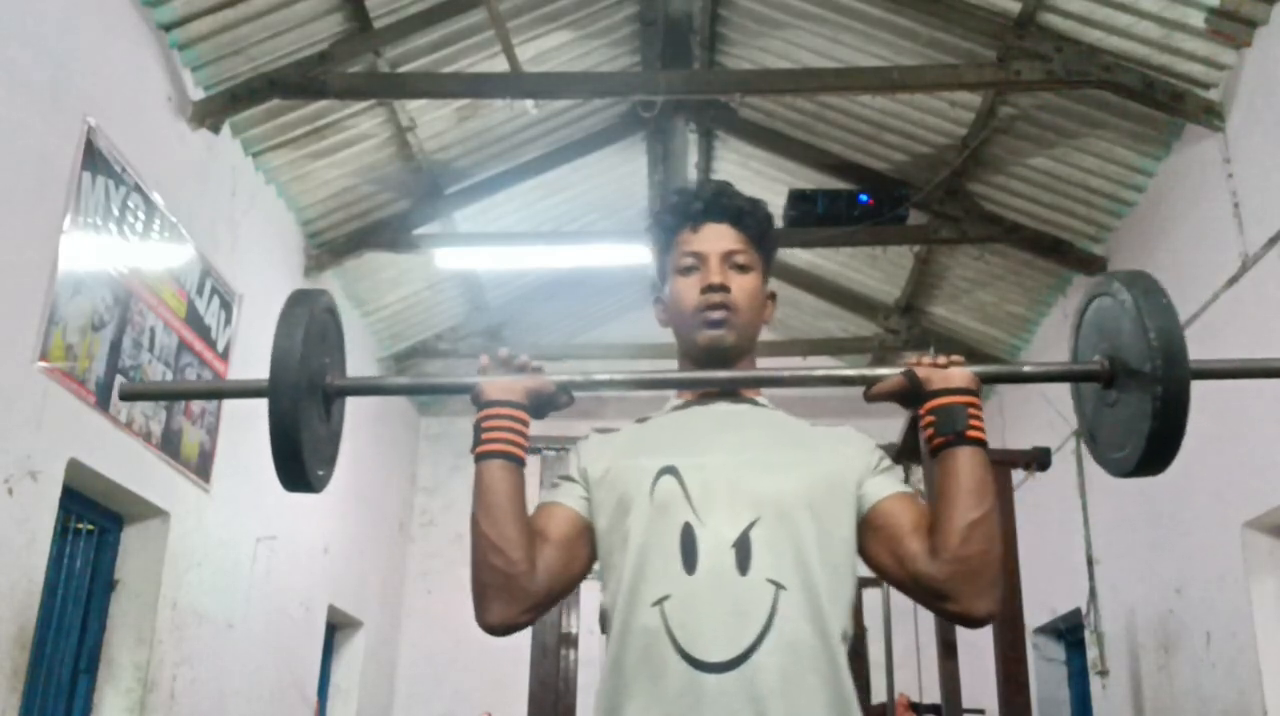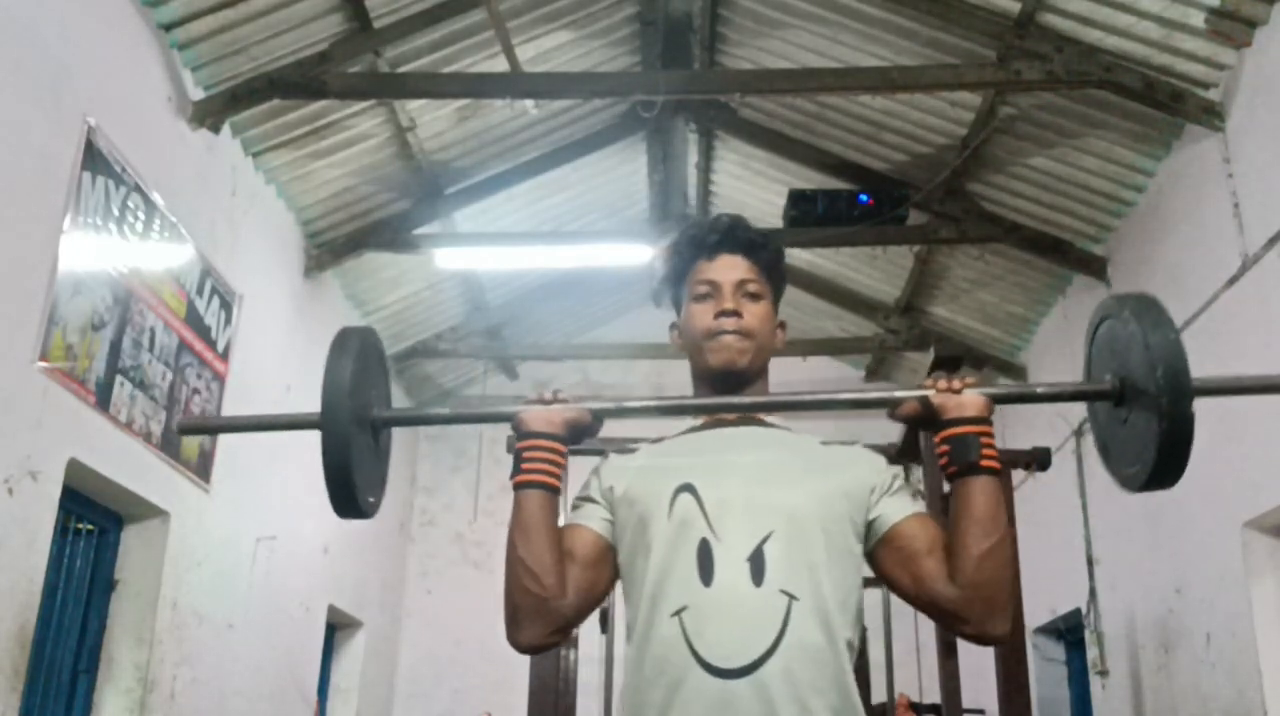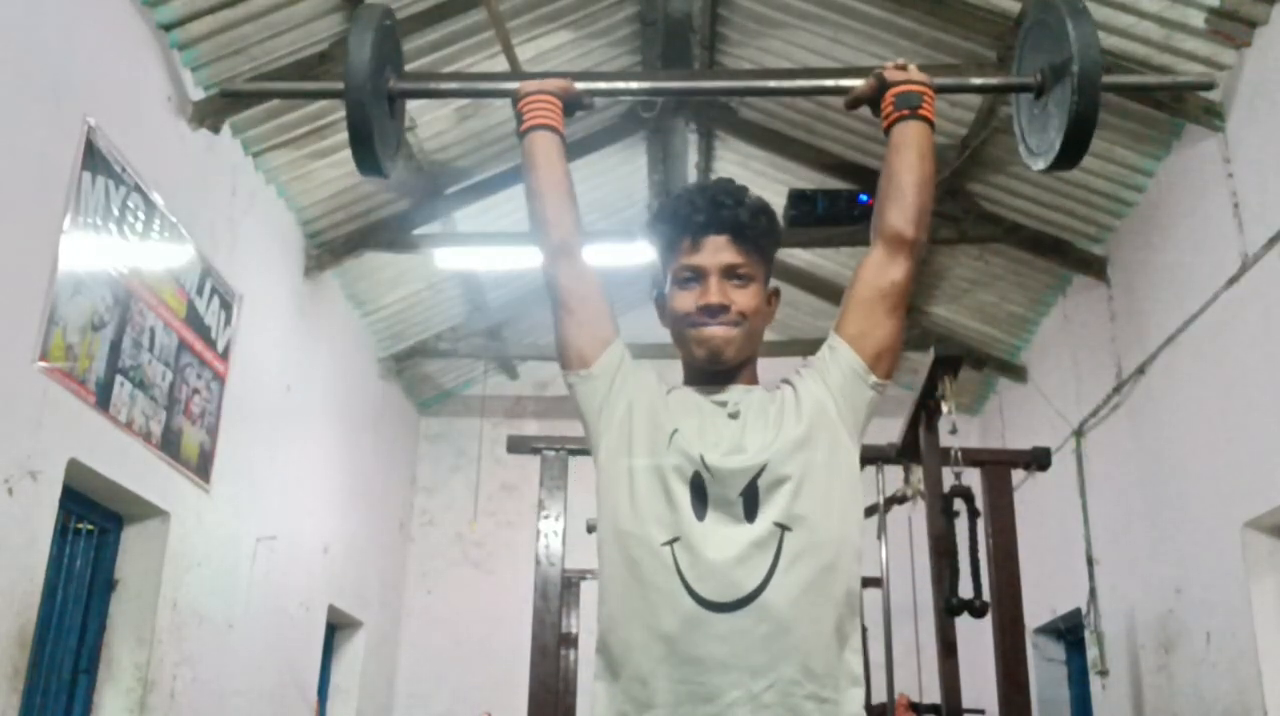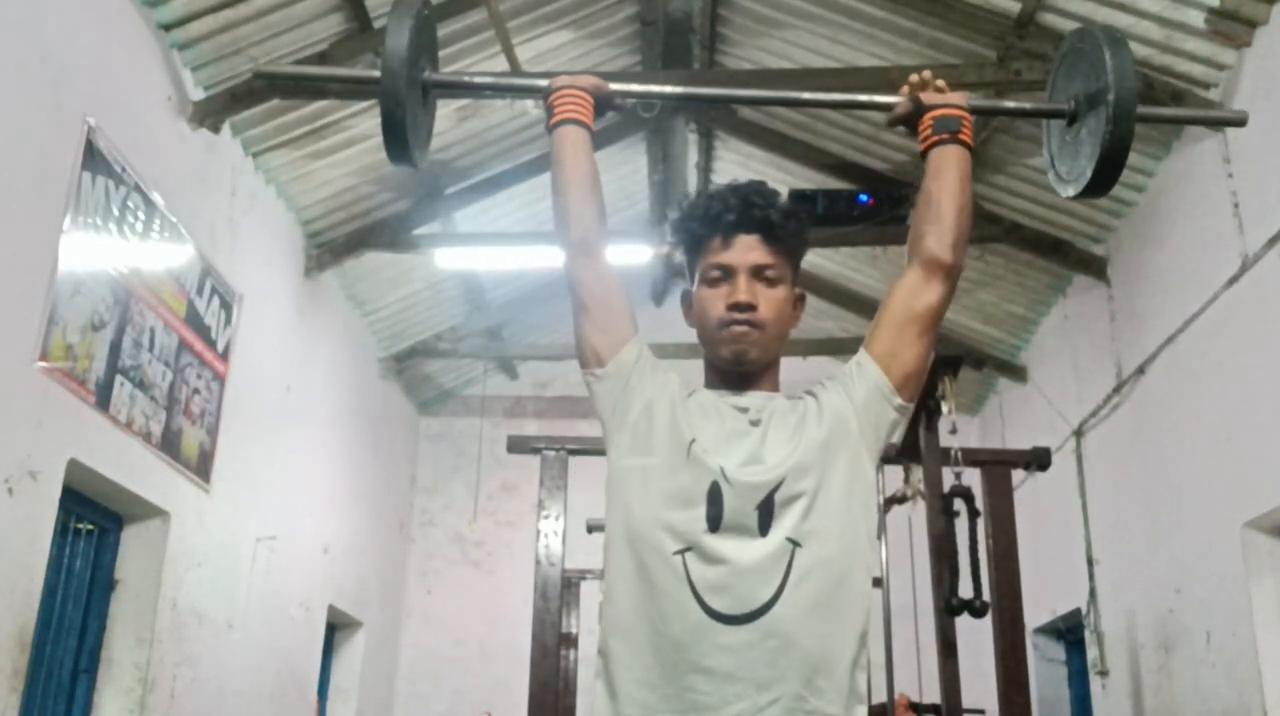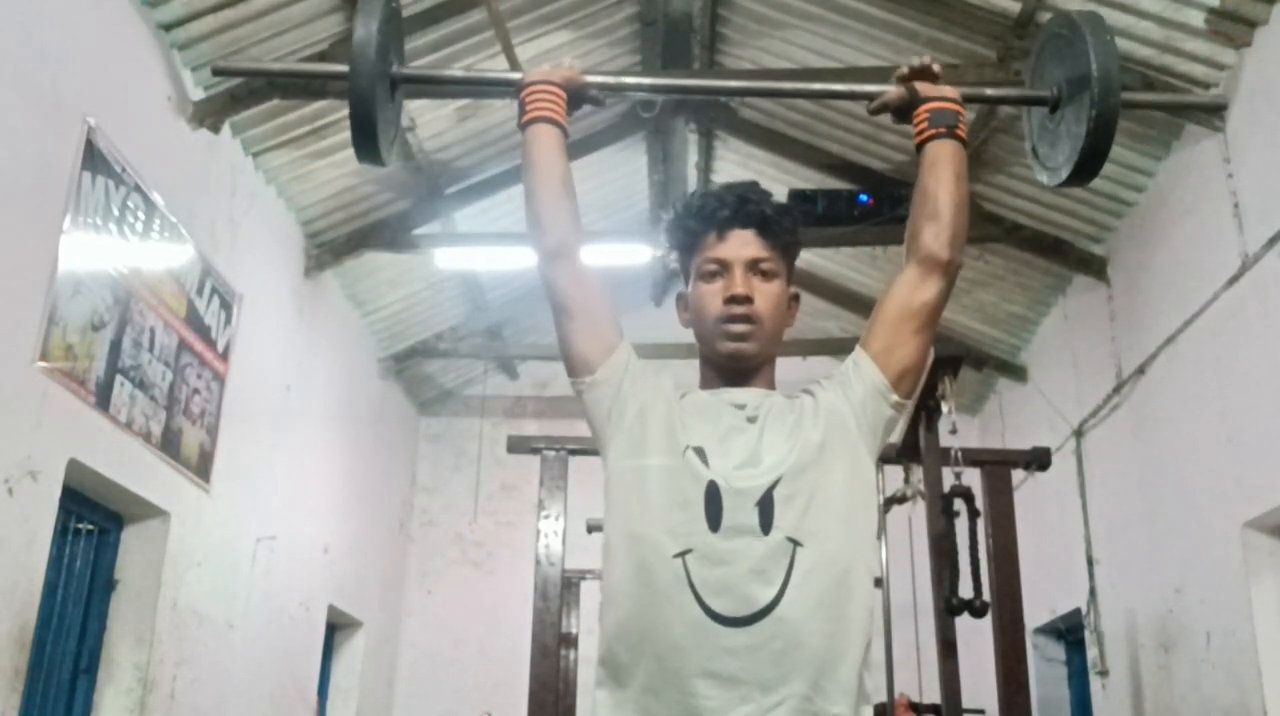
dt=1s
person 1, frame 1
left shoulder: (843, 452)
right shoulder: (603, 457)
left elbow: (966, 592)
right elbow: (506, 602)
left wrist: (954, 410)
right wrist: (501, 419)
person 1, frame 2
left shoulder: (853, 472)
right shoulder: (624, 476)
left elbow: (981, 612)
right elbow: (535, 623)
left wrist: (969, 439)
right wrist: (539, 449)
person 1, frame 3
left shoulder: (824, 406)
right shoulder: (626, 409)
left elbow: (898, 240)
right elbow: (562, 252)
left wrist: (908, 106)
right wrist: (541, 114)
person 1, frame 4
left shoulder: (843, 420)
right shoulder: (643, 411)
left elbow: (934, 266)
right elbow: (584, 252)
left wrist: (947, 127)
right wrist: (571, 111)
person 1, frame 5
left shoulder: (842, 418)
right shoulder: (637, 413)
left elbow: (933, 263)
right elbow: (560, 258)
left wrist: (940, 119)
right wrist: (544, 108)
